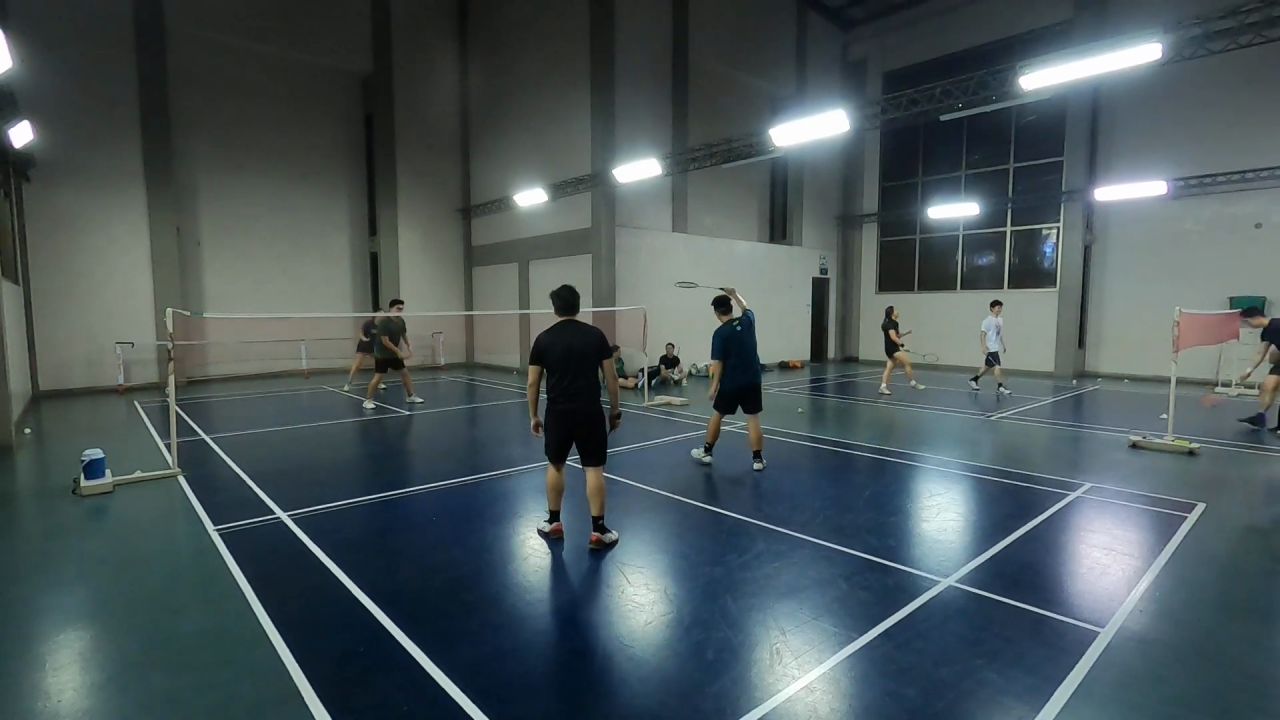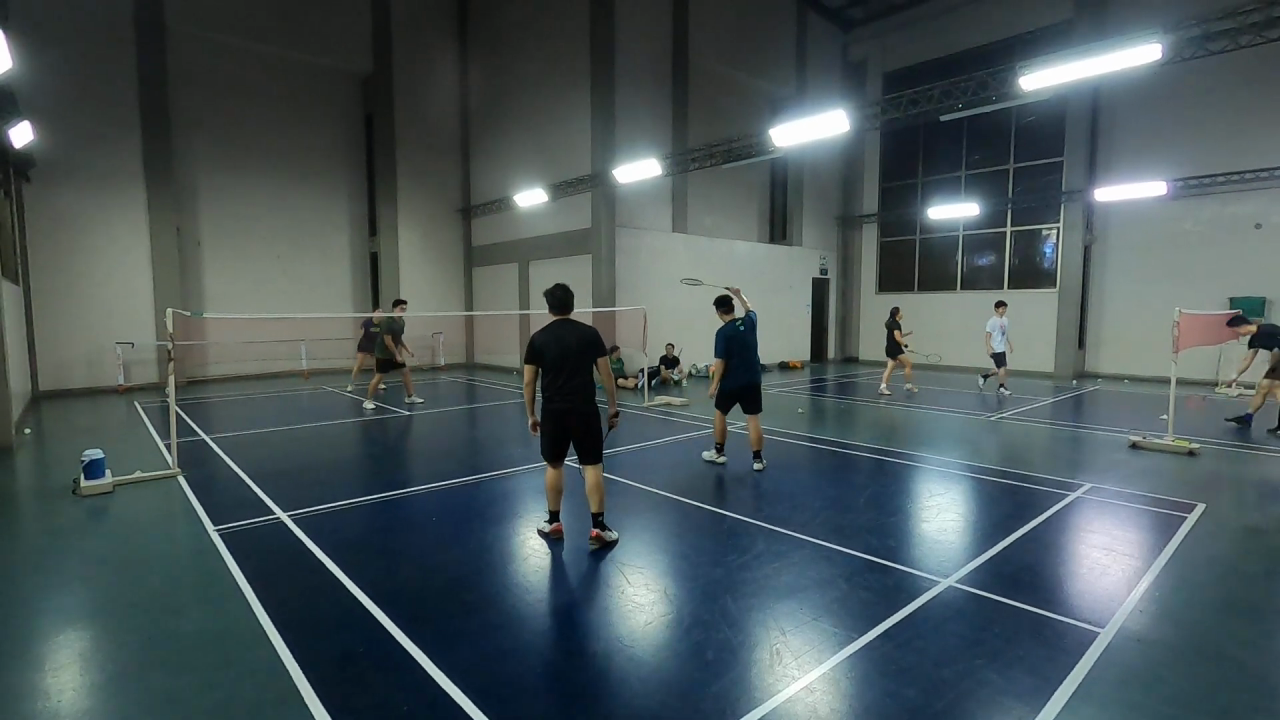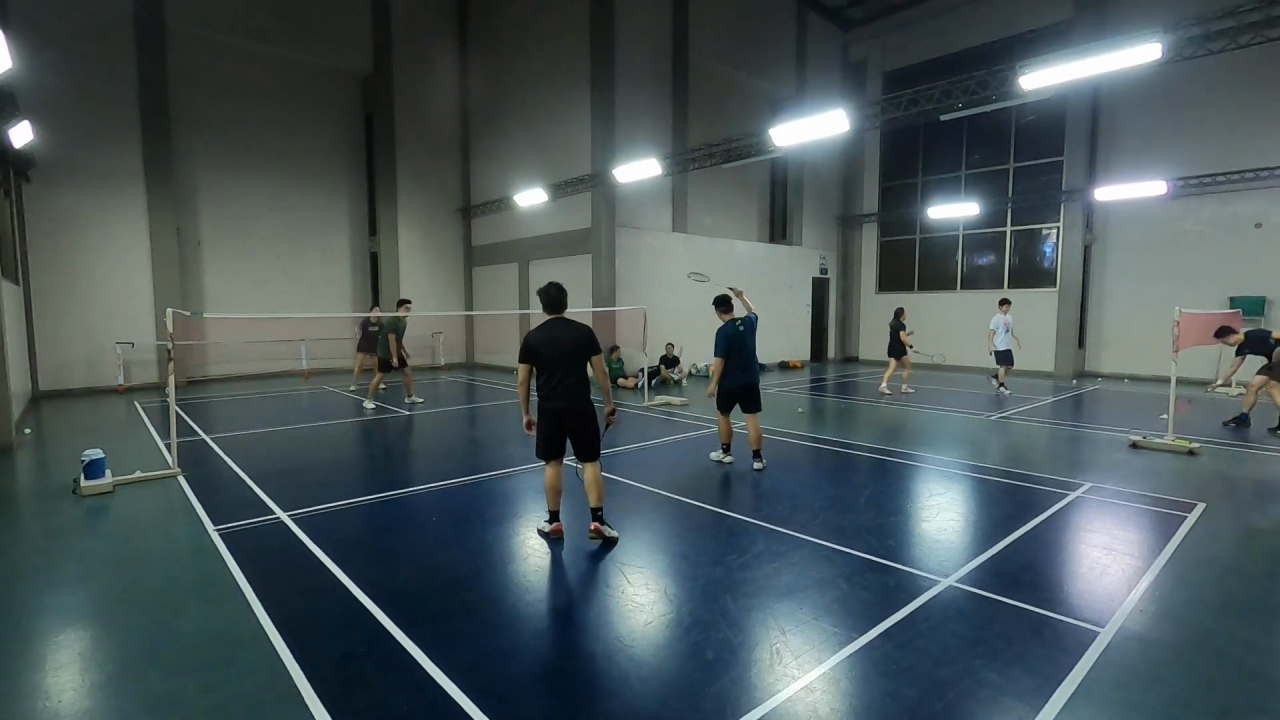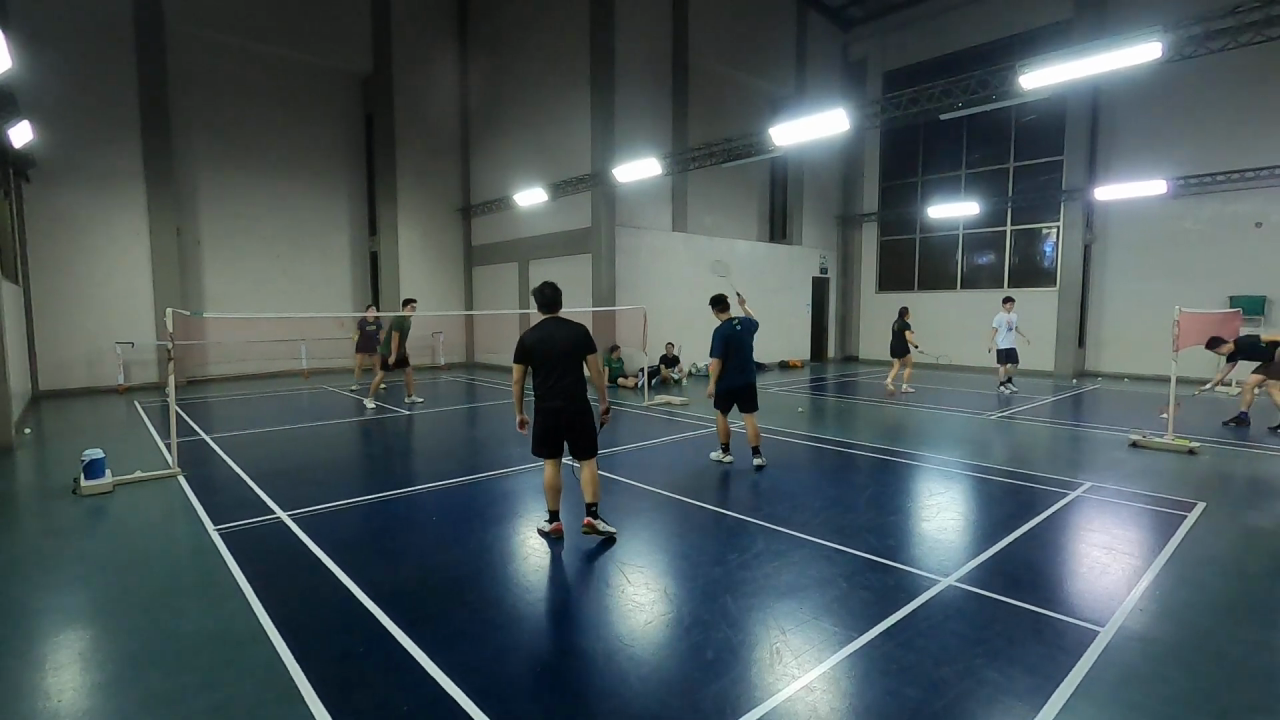
dt=0.1s
person 1, frame 1
left shoulder: (543, 339)
right shoulder: (595, 335)
left elbow: (532, 383)
right elbow: (611, 377)
left wrist: (534, 416)
right wrist: (615, 410)
left hip: (557, 412)
right hip: (589, 411)
left knee: (555, 466)
right knee: (594, 469)
left ankle: (554, 522)
right ankle: (598, 530)
person 1, frame 2
left shoulder: (538, 339)
right shoulder: (589, 333)
left elbow: (529, 382)
right elbow: (606, 374)
left wrist: (531, 415)
right wrist: (613, 407)
left hip: (553, 411)
right hip: (585, 410)
left knee: (554, 466)
right knee: (592, 467)
left ankle: (554, 522)
right ankle: (598, 527)
person 1, frame 3
left shoulder: (532, 337)
right shoulder: (583, 332)
left elbow: (523, 381)
right elbow: (601, 372)
left wrist: (526, 414)
right wrist: (609, 405)
left hip: (549, 410)
right hip: (581, 408)
left knee: (552, 465)
right knee: (590, 463)
left ankle: (554, 522)
right ankle: (597, 522)
person 1, frame 4
left shoulder: (528, 337)
right shoulder: (579, 331)
left elbow: (517, 381)
right elbow: (596, 371)
left wrist: (520, 413)
right wrist: (604, 404)
left hip: (546, 409)
right hip: (577, 407)
left knee: (551, 464)
right knee: (587, 461)
left ankle: (554, 521)
right ankle: (592, 516)
